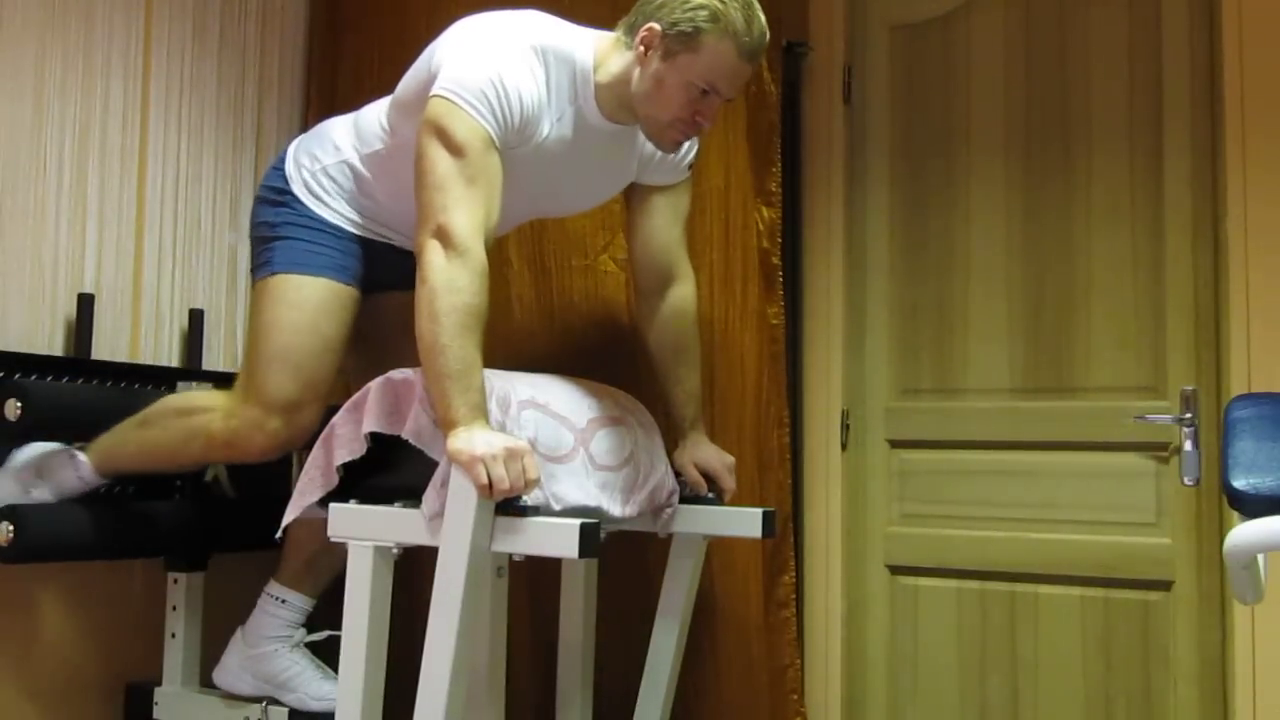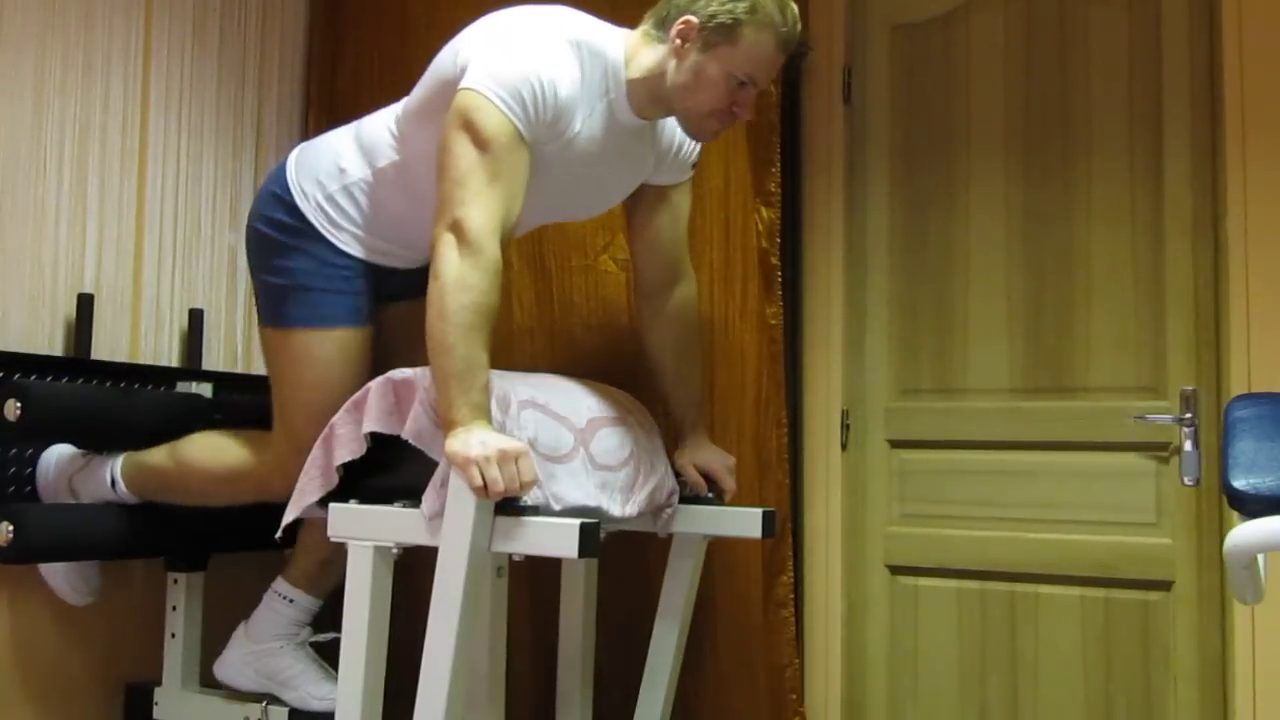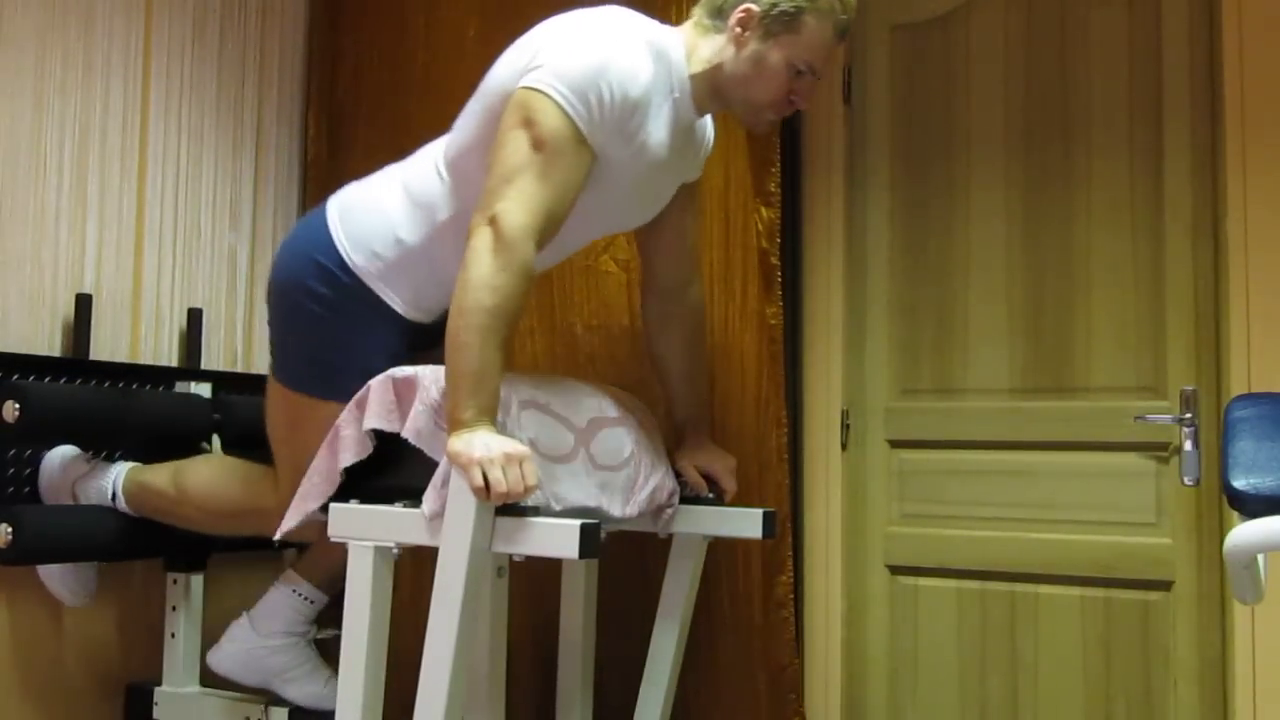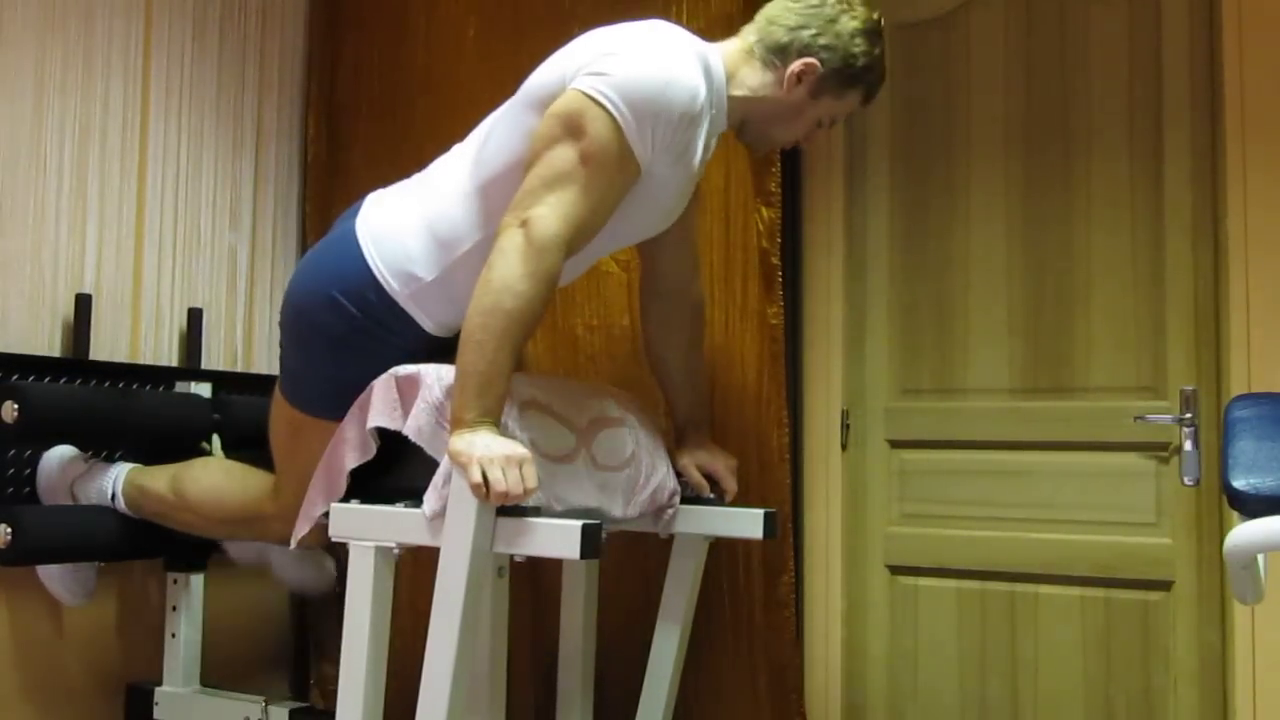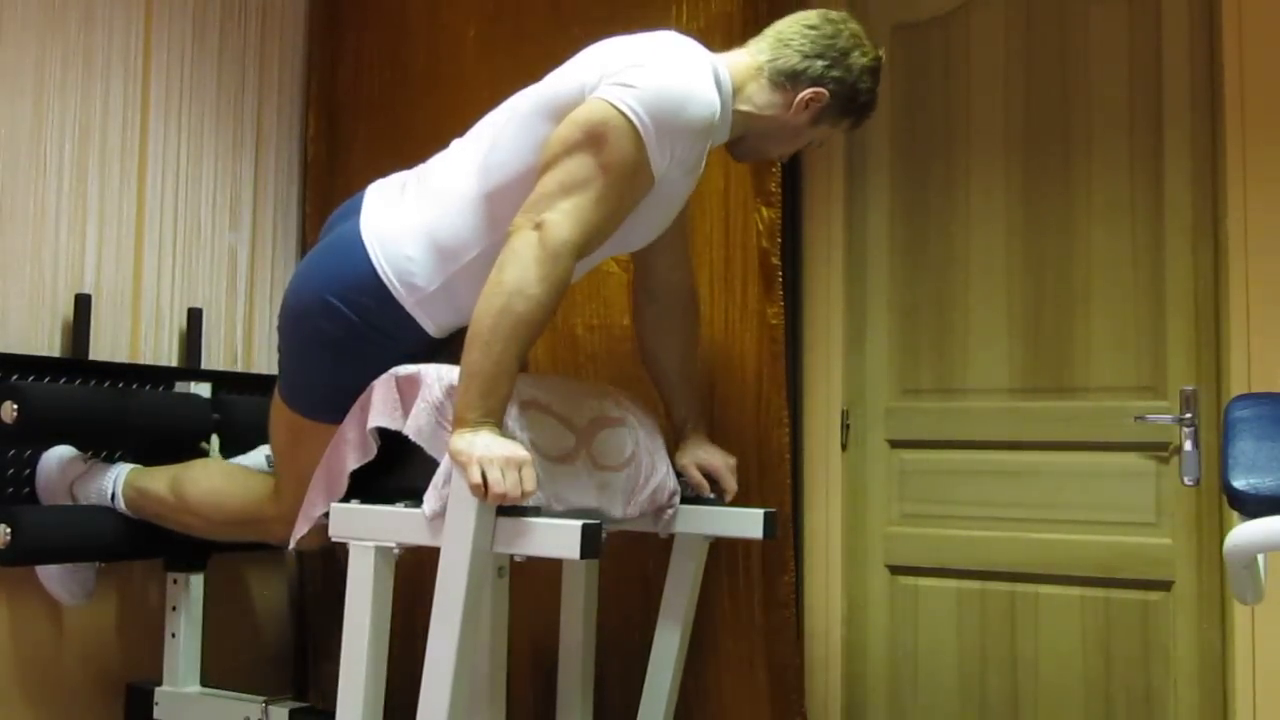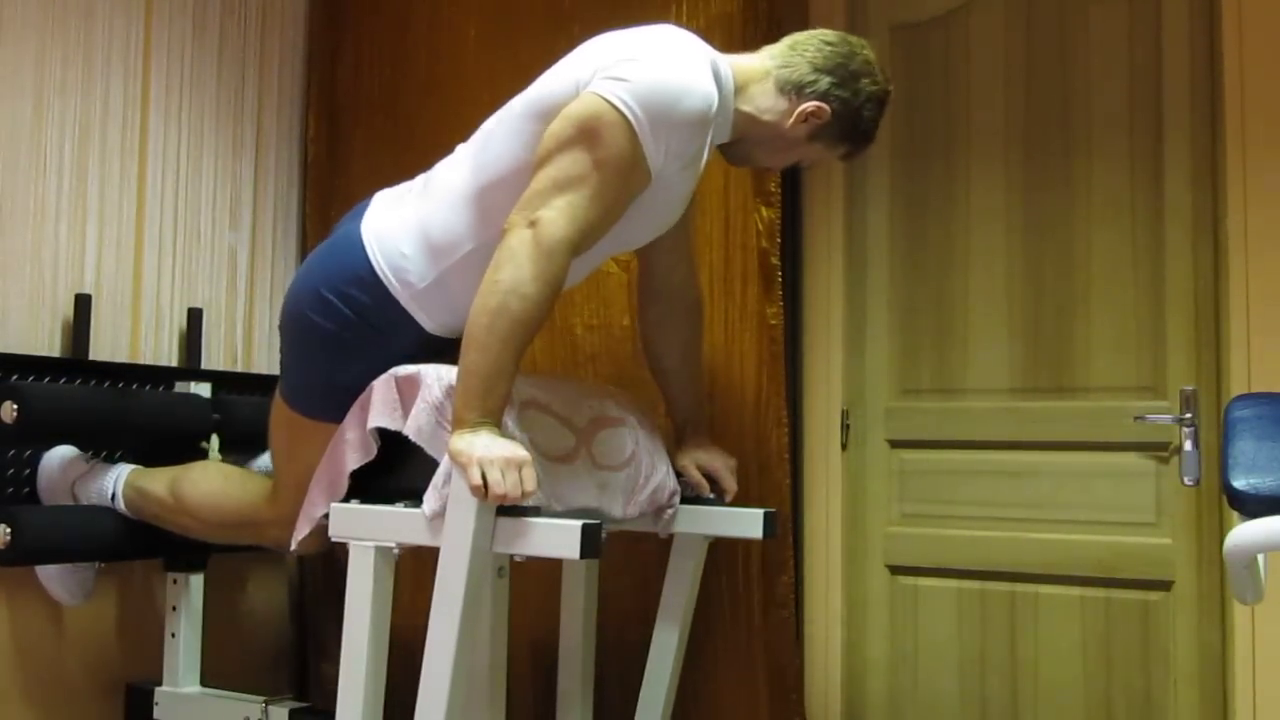
dt=0.4s
person 1, frame 1
left shoulder: (665, 139)
right shoulder: (501, 63)
left elbow: (665, 286)
right elbow: (452, 244)
left wrist: (690, 432)
right wrist: (466, 424)
left hip: (408, 242)
right hip: (326, 200)
right knee: (269, 423)
left ankle: (265, 643)
person 1, frame 2
left shoulder: (669, 137)
left elbow: (667, 288)
right elbow: (468, 239)
left wrist: (692, 434)
right wrist: (467, 424)
left hip: (405, 250)
right hip: (322, 219)
right knee: (304, 461)
left ankle: (269, 641)
right ankle: (89, 478)
person 1, frame 3
left shoulder: (690, 126)
left elbow: (673, 290)
right elbow: (505, 237)
left wrist: (692, 434)
right wrist: (471, 426)
left hip: (422, 293)
right hip: (348, 273)
right knee: (307, 501)
left ankle: (269, 636)
right ankle: (90, 482)
person 1, frame 4
left shoulder: (697, 110)
right shoulder: (653, 76)
left elbow: (672, 290)
right elbow: (531, 239)
left wrist: (692, 433)
right wrist: (472, 428)
left hip: (424, 301)
right hip: (366, 294)
right knee: (298, 511)
left ankle: (286, 541)
right ankle: (90, 482)
person 1, frame 5
left shoulder: (686, 109)
right shoulder: (676, 93)
left elbow: (664, 287)
right elbow: (543, 243)
left wrist: (691, 430)
right wrist: (475, 426)
left hip: (396, 255)
right hip: (366, 294)
right knee: (299, 514)
left ankle: (290, 444)
right ankle: (93, 480)
person 1, frame 6
left shoulder: (690, 114)
right shoulder: (670, 84)
left elbow: (669, 286)
right elbow: (537, 239)
left wrist: (690, 432)
right wrist: (474, 427)
left hip: (418, 292)
right hip: (367, 295)
right knee: (298, 521)
left ankle: (291, 453)
right ankle: (96, 482)
